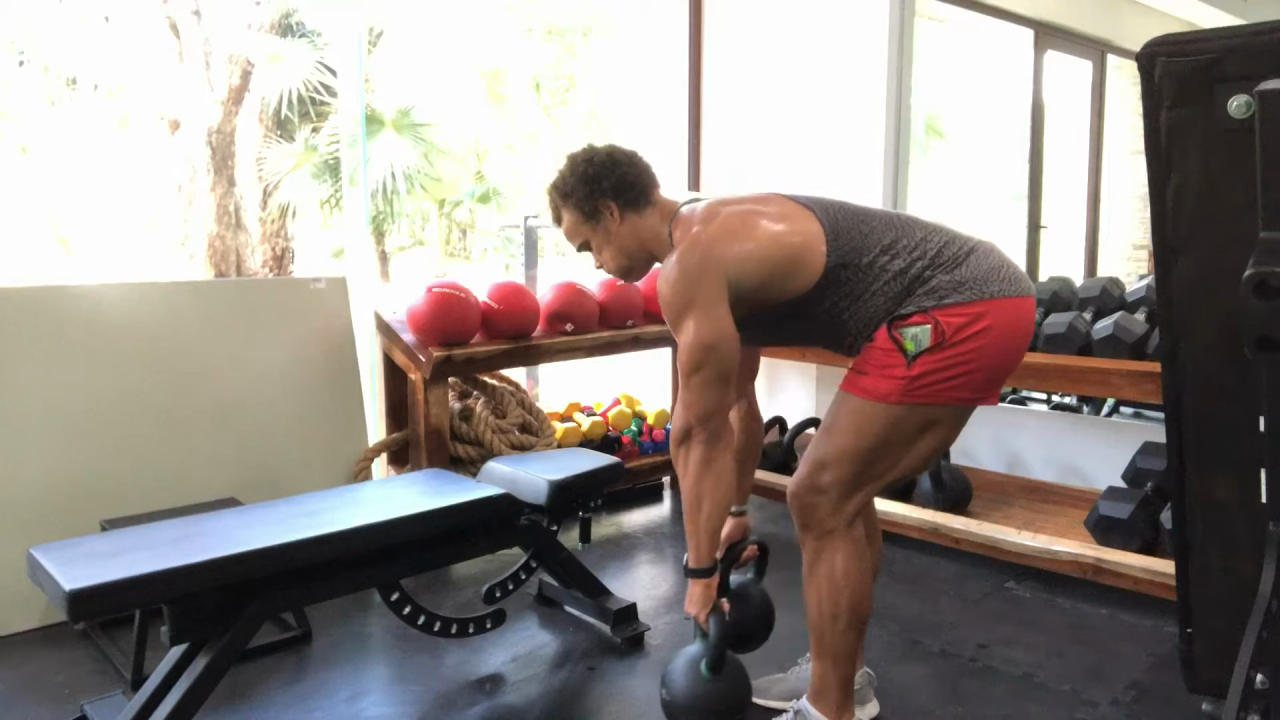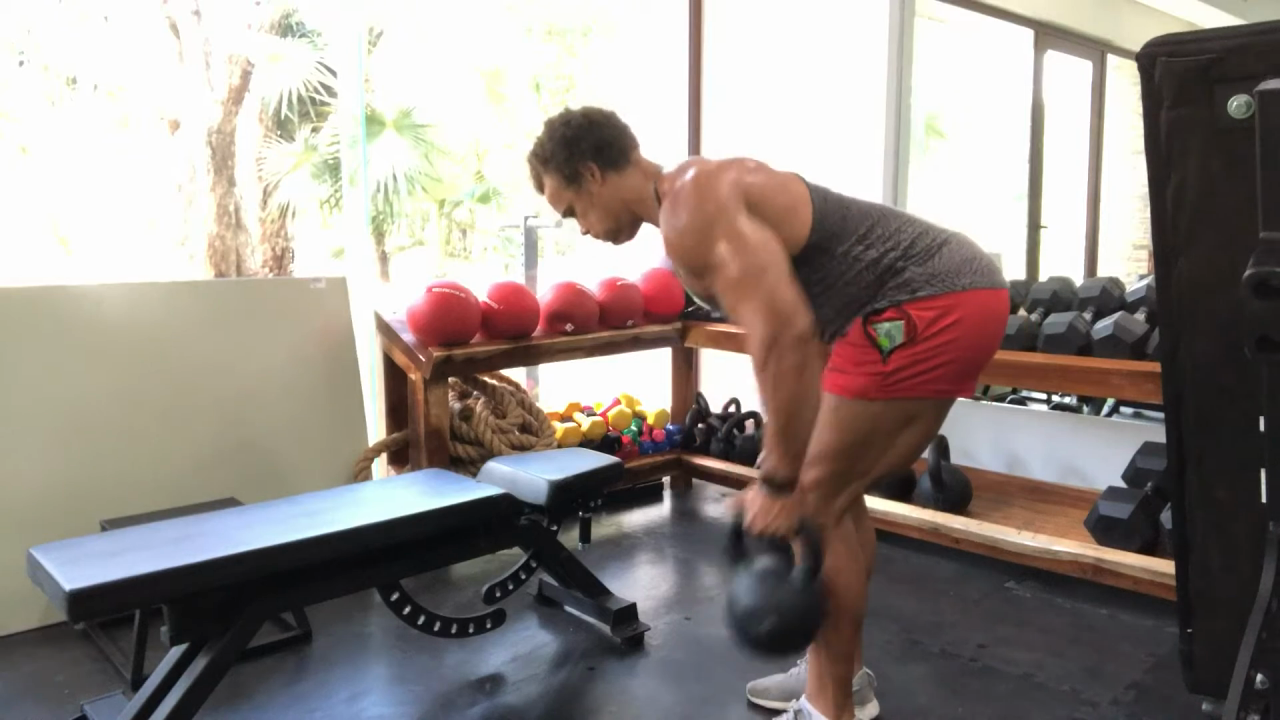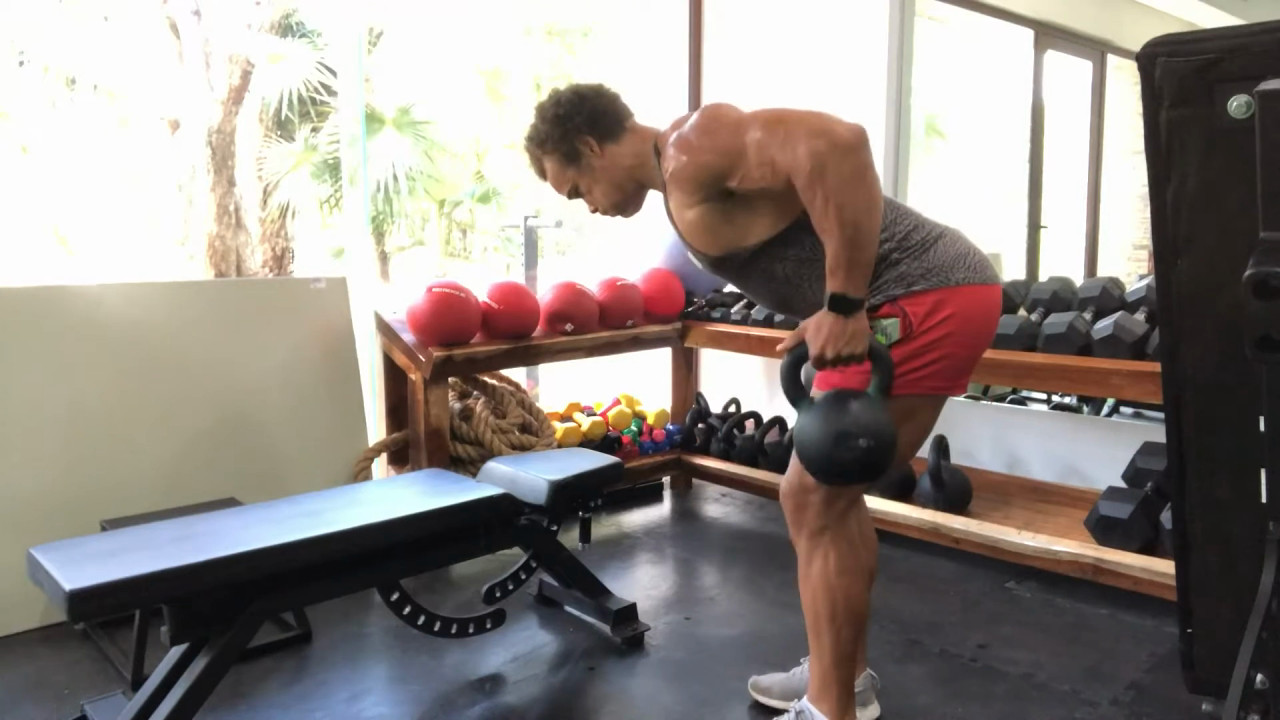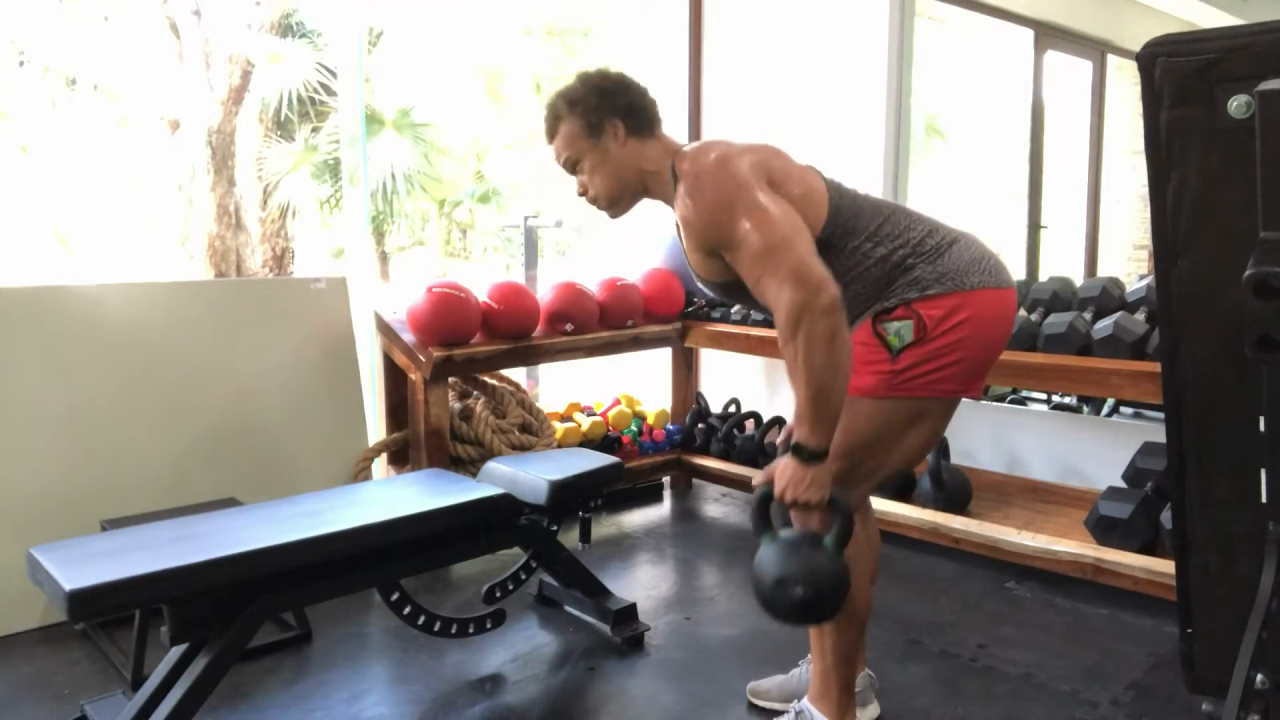
dt=0.5s
person 1, frame 1
left shoulder: (690, 264)
right shoulder: (713, 235)
left elbow: (698, 430)
right elbow: (736, 402)
left wrist: (700, 571)
right wrist: (736, 512)
left hip: (960, 313)
right hip: (981, 298)
left knee: (821, 502)
right knee: (839, 491)
person 1, frame 2
left shoulder: (689, 210)
right shoulder: (696, 198)
left elbow: (787, 333)
right elbow: (784, 323)
left wrist: (777, 483)
right wrist: (782, 462)
left hip: (933, 305)
right hip: (954, 293)
left knee: (813, 499)
right knee: (829, 490)
person 1, frame 3
left shoulder: (692, 150)
right shoulder: (690, 175)
left elbow: (840, 146)
left wrist: (840, 306)
right wrist: (834, 309)
left hip: (927, 299)
right hip: (943, 288)
left knee: (812, 500)
right knee: (832, 492)
person 1, frame 4
left shoulder: (706, 190)
right shoulder: (705, 184)
left elbow: (813, 303)
right elbow: (807, 299)
left wrist: (809, 453)
right wrist: (808, 436)
left hip: (941, 303)
right hip: (958, 292)
left knee: (820, 499)
right knee: (835, 492)
